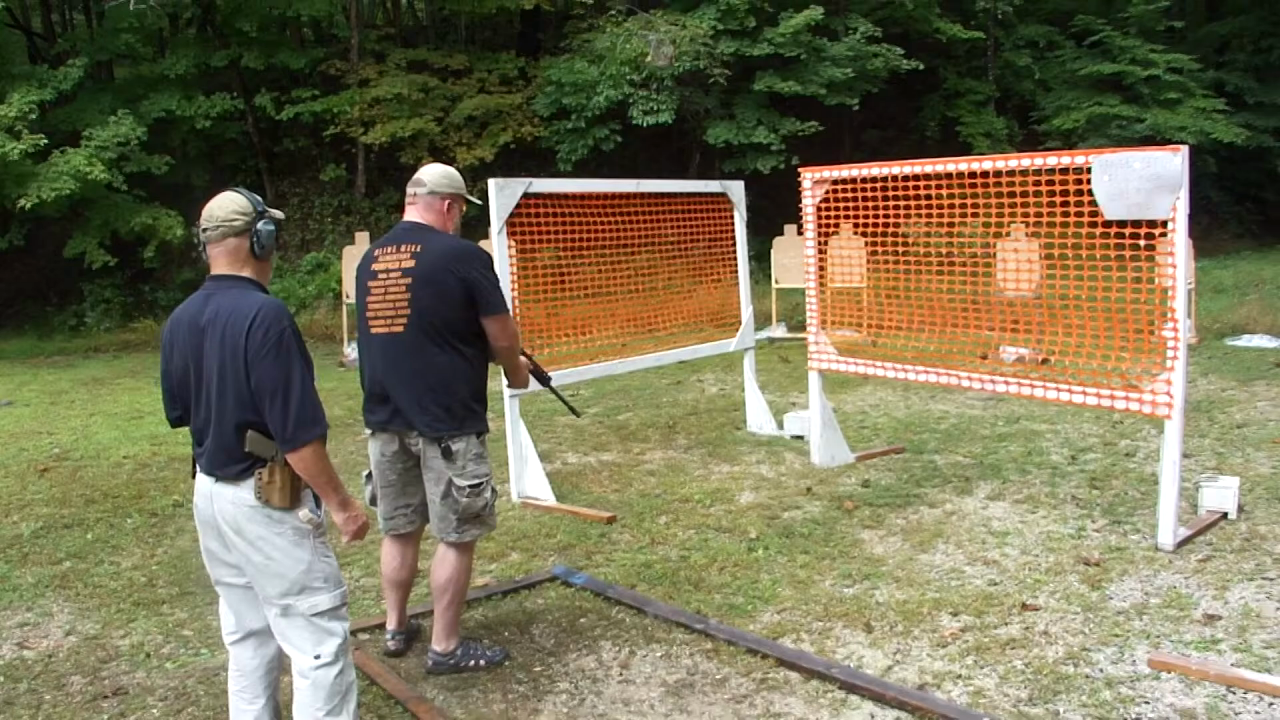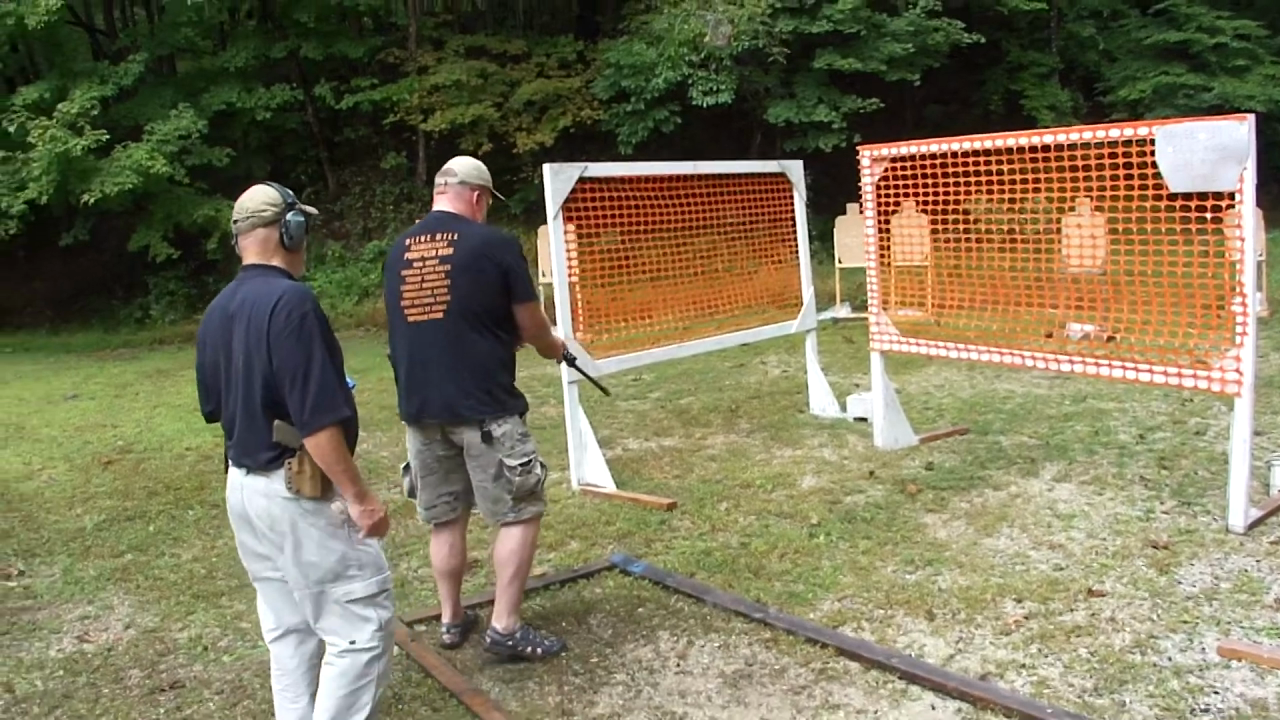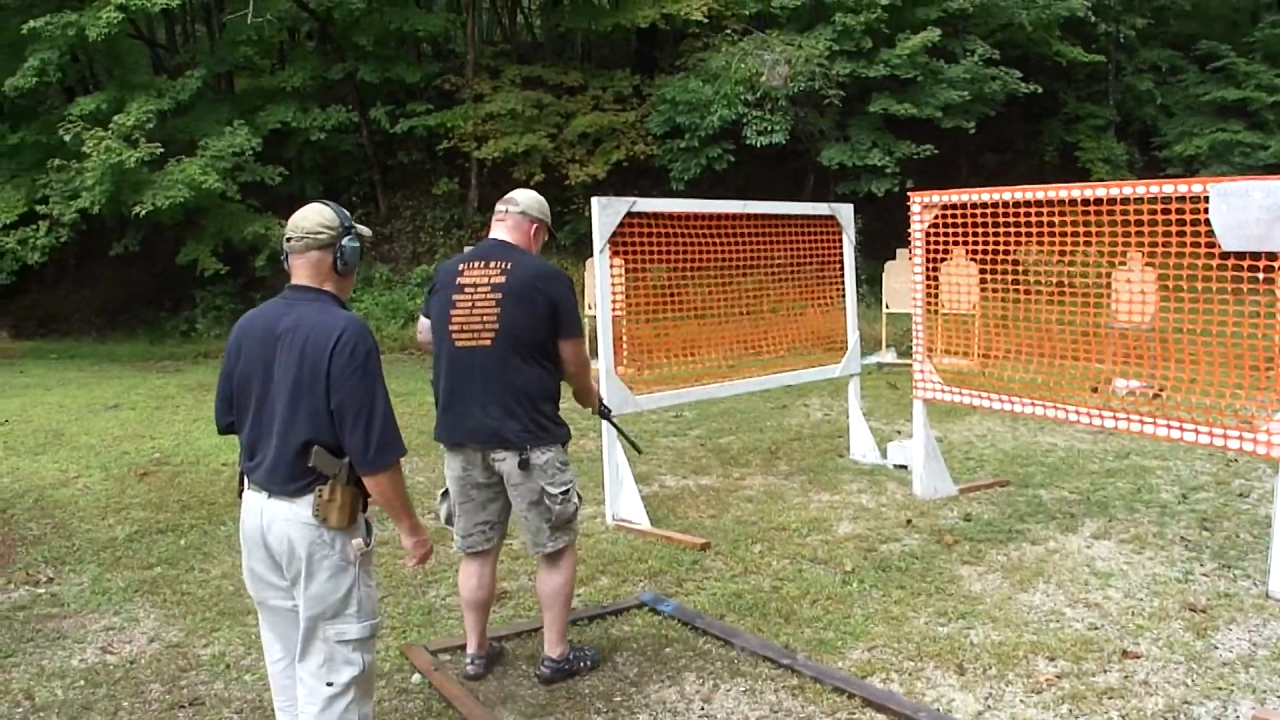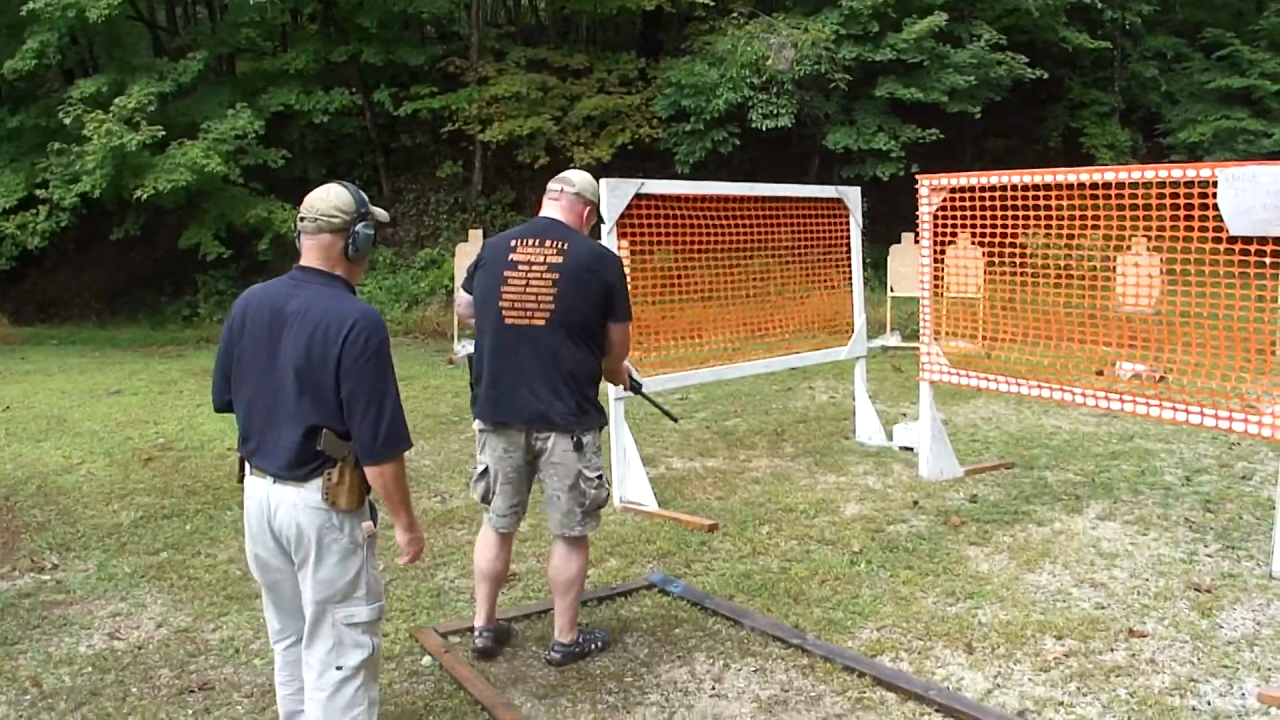
dt=0.4s
person 1, frame 1
left shoulder: (180, 320)
right shoulder: (264, 315)
left elbow: (179, 413)
right elbow: (297, 434)
right wrist: (341, 503)
left hip: (210, 494)
right hip: (268, 500)
left knee: (248, 632)
right knee: (321, 638)
person 1, frame 2
left shoulder: (215, 313)
right shoulder: (289, 301)
left elbow: (215, 408)
right elbow: (318, 421)
right wrist: (358, 496)
left hip: (242, 487)
right hip: (300, 490)
left knee: (287, 627)
right knee: (361, 623)
person 1, frame 3
left shoulder: (249, 325)
right shoulder: (345, 333)
left elbow: (228, 419)
right elbow: (374, 454)
right wrist: (411, 528)
left hip: (256, 507)
right hip: (319, 520)
left knee: (286, 653)
right knee: (336, 663)
person 1, frame 4
left shoulder: (249, 303)
right shoulder: (356, 321)
left elbow: (225, 398)
right elbow: (379, 445)
right wrist: (405, 523)
left hip: (259, 491)
right hip: (322, 502)
left knee: (288, 630)
right knee: (341, 647)
person 2, frame 1
left shoulder: (371, 258)
right shoulder: (464, 256)
right elbow: (503, 339)
right wrist: (517, 371)
left hip: (385, 419)
right hip: (448, 422)
left knee: (398, 530)
right knee: (457, 536)
left ankle: (395, 628)
right ankle: (446, 646)
person 2, frame 2
left shoulder: (398, 250)
right shoulder: (495, 244)
right elbow: (529, 322)
right wrist: (551, 346)
left hip: (421, 408)
right hip: (486, 408)
left knee: (445, 518)
right knee: (520, 512)
left ankle: (451, 619)
right ankle: (505, 626)
person 2, frame 3
left shoulder: (446, 274)
right shoulder: (548, 278)
left elbow: (425, 336)
right elbow: (574, 362)
right wrist: (586, 392)
left hip: (461, 435)
right hip: (529, 437)
left knee: (475, 549)
right knee: (555, 548)
left ankle: (476, 650)
right ankle: (556, 655)
person 2, frame 4
left shoulder: (493, 249)
right shoulder: (600, 260)
left elbow: (464, 309)
right elbow: (617, 347)
right wrist: (614, 373)
left hip: (497, 412)
right hip: (567, 418)
left knee: (496, 522)
right knee: (570, 532)
left ankle: (484, 626)
right ankle: (565, 639)
